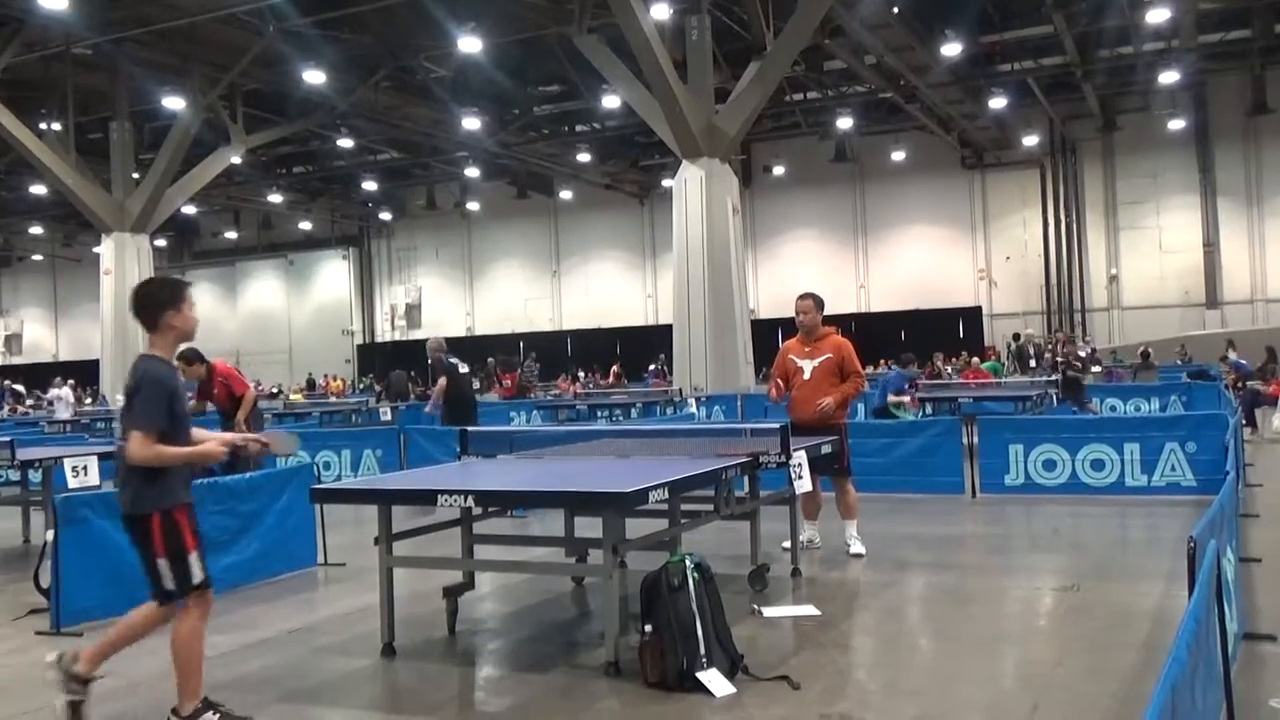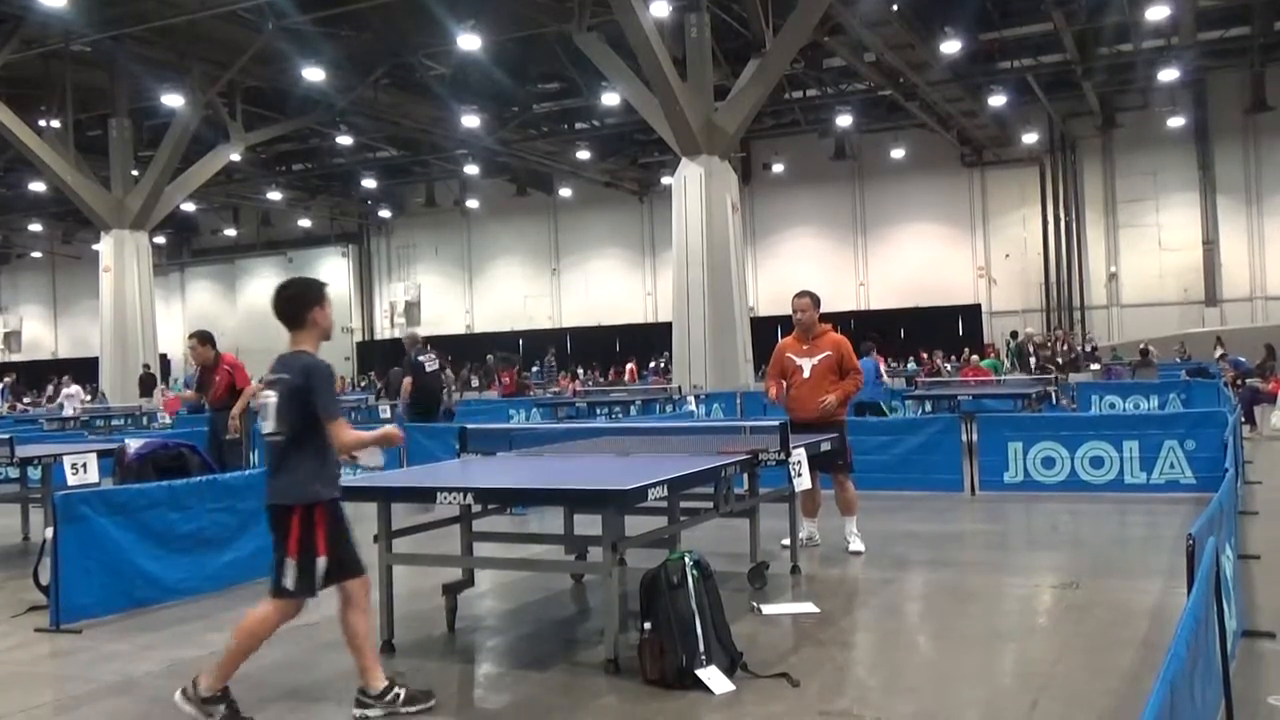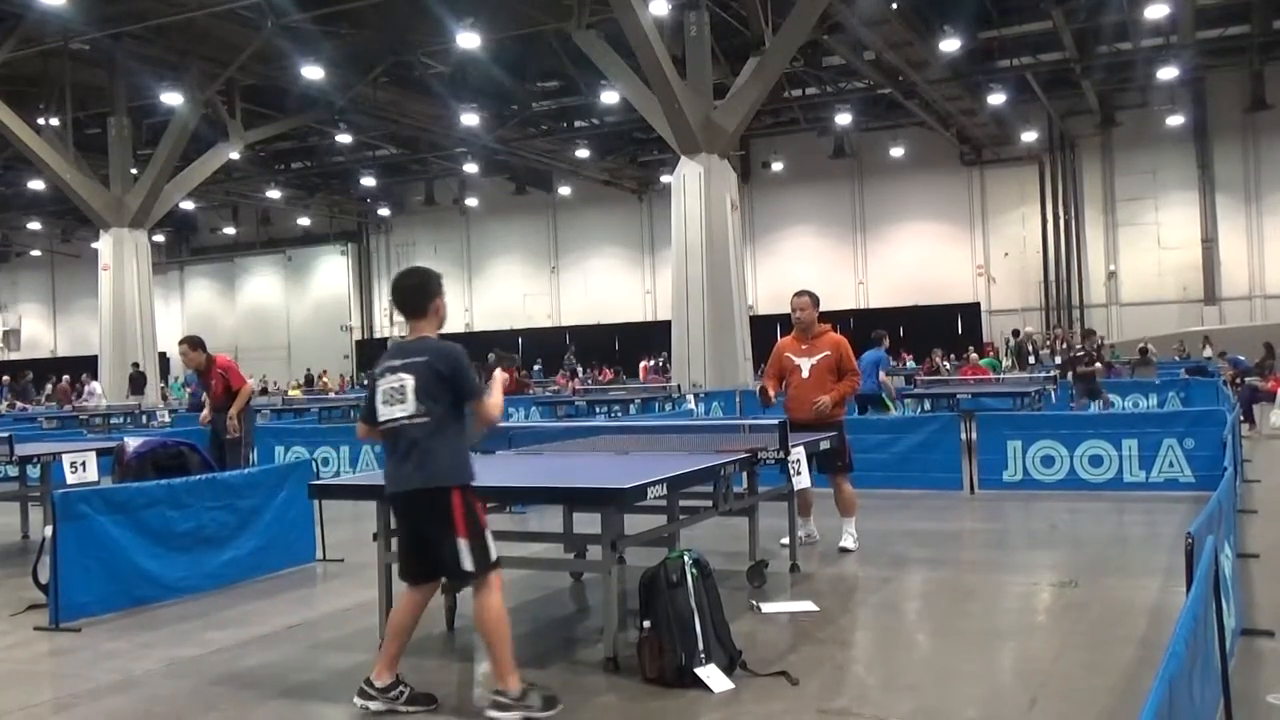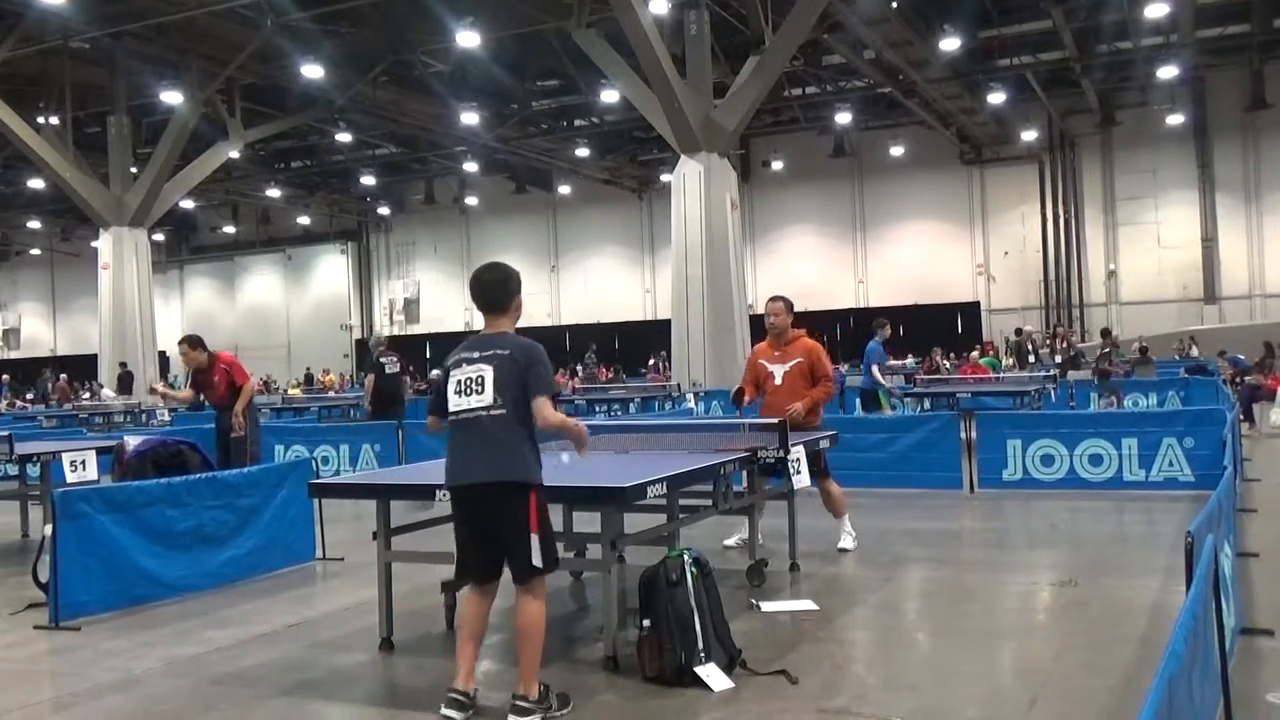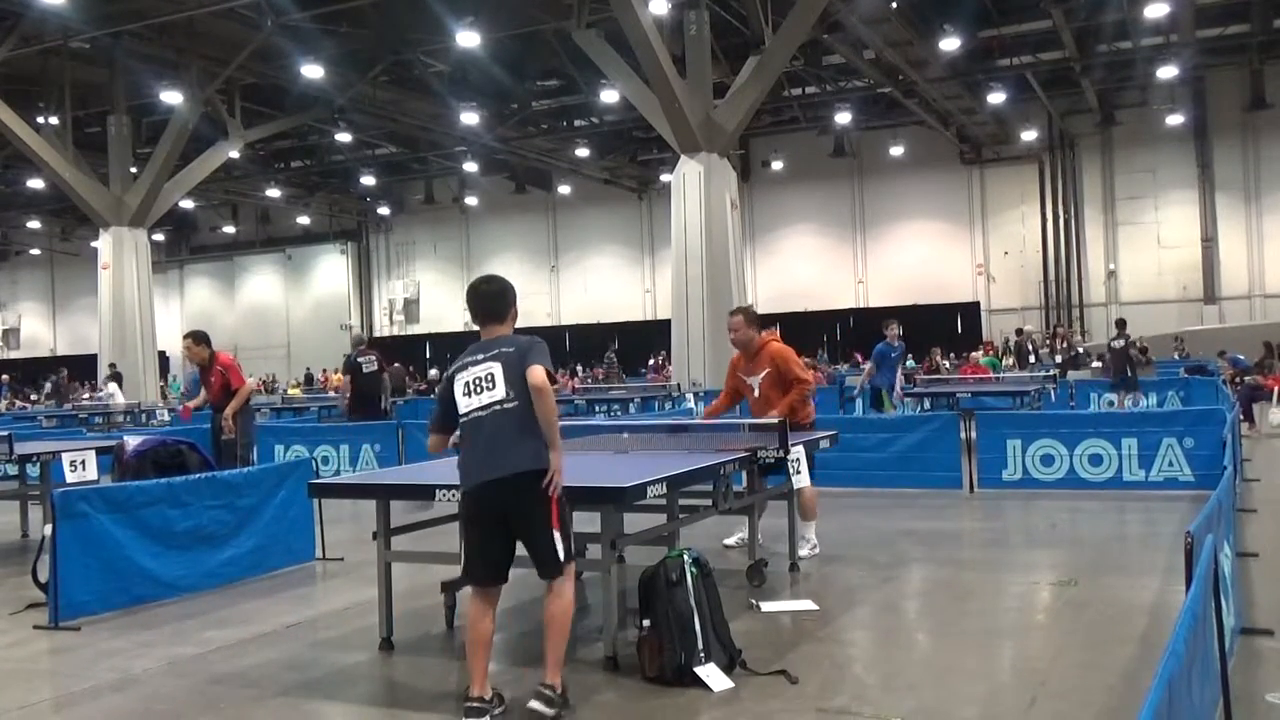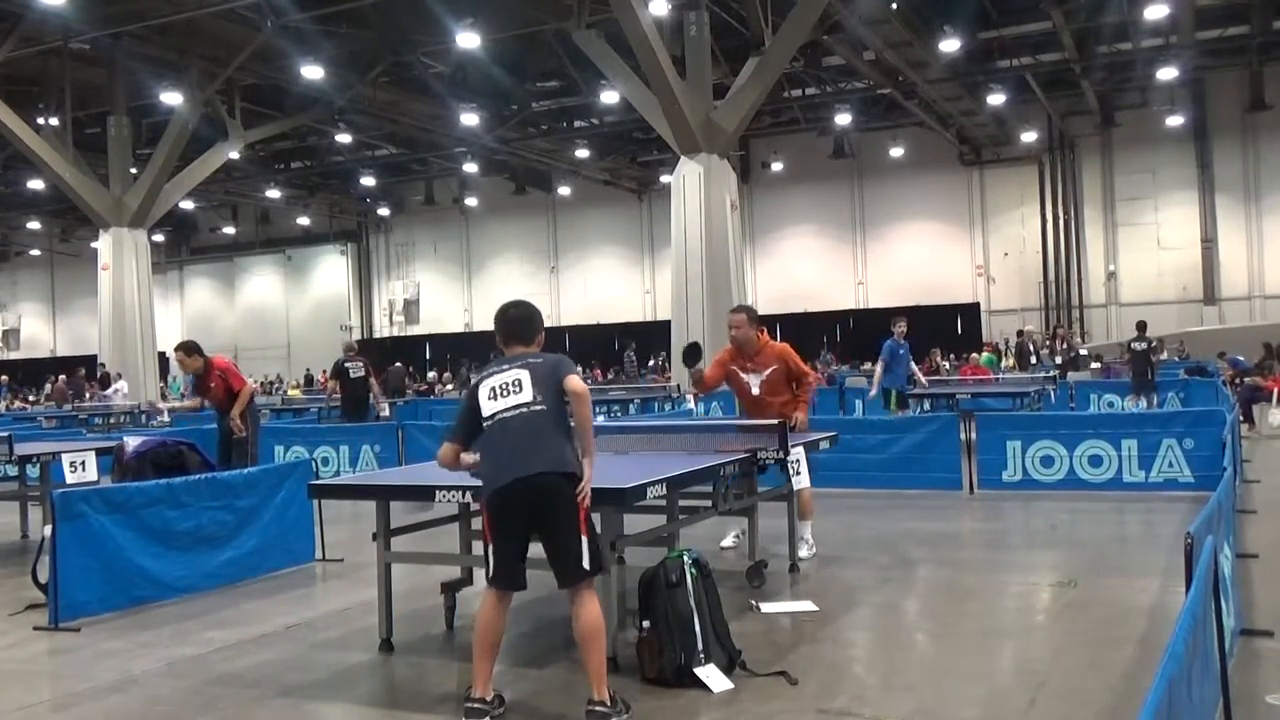
dt=0.4s
person 1, frame 1
left shoulder: (158, 371)
right shoulder: (155, 377)
right elbow: (138, 451)
left wrist: (228, 438)
right wrist: (201, 454)
left hip: (160, 504)
right hip: (159, 508)
left knee: (169, 604)
right knee: (195, 602)
left ankle: (80, 664)
person 1, frame 2
left shoulder: (280, 370)
right shoulder: (314, 370)
left elbow: (290, 436)
right elbow: (343, 438)
left wrist: (332, 446)
right wrist: (381, 435)
left hip: (307, 497)
right hip: (304, 501)
left knee: (355, 587)
right knee: (285, 603)
person 1, frame 3
left shoulder: (385, 364)
right shoulder: (447, 354)
left elbow: (366, 431)
right elbow: (488, 415)
right wrist: (497, 383)
left hip: (402, 488)
right hip: (444, 486)
left knee: (420, 584)
right knee: (487, 582)
left ankle: (380, 682)
person 1, frame 4
left shoulder: (455, 358)
right shoulder: (527, 351)
left elbow: (434, 421)
right elbow: (544, 417)
right wrist: (575, 428)
left hip: (464, 483)
right hip: (514, 482)
left knee: (479, 586)
right knee: (532, 585)
person 1, frame 5
left shoulder: (457, 368)
right shoulder: (528, 347)
left elbow: (436, 443)
right elbow: (539, 384)
right wrist: (555, 449)
left hip: (477, 486)
right hip: (529, 476)
left knee: (484, 592)
right knee: (561, 576)
person 1, frame 6
left shoulder: (480, 382)
right shoulder: (555, 363)
left elbow: (446, 456)
right elbow: (578, 390)
left wrist: (472, 461)
right wrist: (587, 456)
left hip: (500, 488)
right hip: (555, 478)
left knee: (498, 590)
right knee: (583, 588)
person 2, frame 1
left shoulder: (839, 345)
right shoulder: (788, 348)
left elbow: (857, 379)
right elbow: (777, 379)
left wrist: (836, 398)
right wrist: (775, 391)
left hip: (831, 425)
right hip: (799, 425)
left knee: (841, 480)
left ankle: (852, 536)
right ankle: (810, 534)
person 2, frame 2
left shoulder: (837, 342)
right shoulder: (784, 346)
left elbow: (855, 376)
right elbow: (773, 377)
left wrist: (837, 396)
right wrist: (773, 390)
left hip: (830, 422)
right hip: (798, 423)
left knee: (841, 477)
left ankle: (852, 534)
right ankle: (809, 532)
person 2, frame 3
left shoulder: (836, 342)
right shoulder: (783, 346)
left elbow: (853, 377)
right elbow: (772, 377)
left wrist: (832, 397)
right wrist: (770, 391)
left hip: (828, 423)
right hip: (794, 423)
left knee: (839, 478)
left ankle: (849, 532)
right ankle: (807, 529)
person 2, frame 4
left shoulder: (810, 348)
right shoulder: (758, 352)
left elbow: (827, 384)
right elbow: (749, 385)
left wrist: (804, 405)
right wrist: (746, 397)
left hip: (804, 428)
left knee: (822, 481)
left ankle: (846, 531)
right ankle: (748, 532)
person 2, frame 5
left shoulder: (778, 353)
right shoulder: (737, 363)
left elbow: (804, 383)
right elbow: (728, 397)
left wrist: (781, 411)
right wrist: (705, 417)
left hip: (796, 425)
left ankle: (808, 538)
right ankle: (749, 531)
person 2, frame 6
left shoulder: (780, 352)
right shoulder: (726, 358)
left elbow: (806, 379)
right elbow: (709, 384)
left wrist: (802, 408)
right wrist: (698, 376)
left hip: (786, 425)
left ankle: (806, 538)
right ankle: (739, 529)
